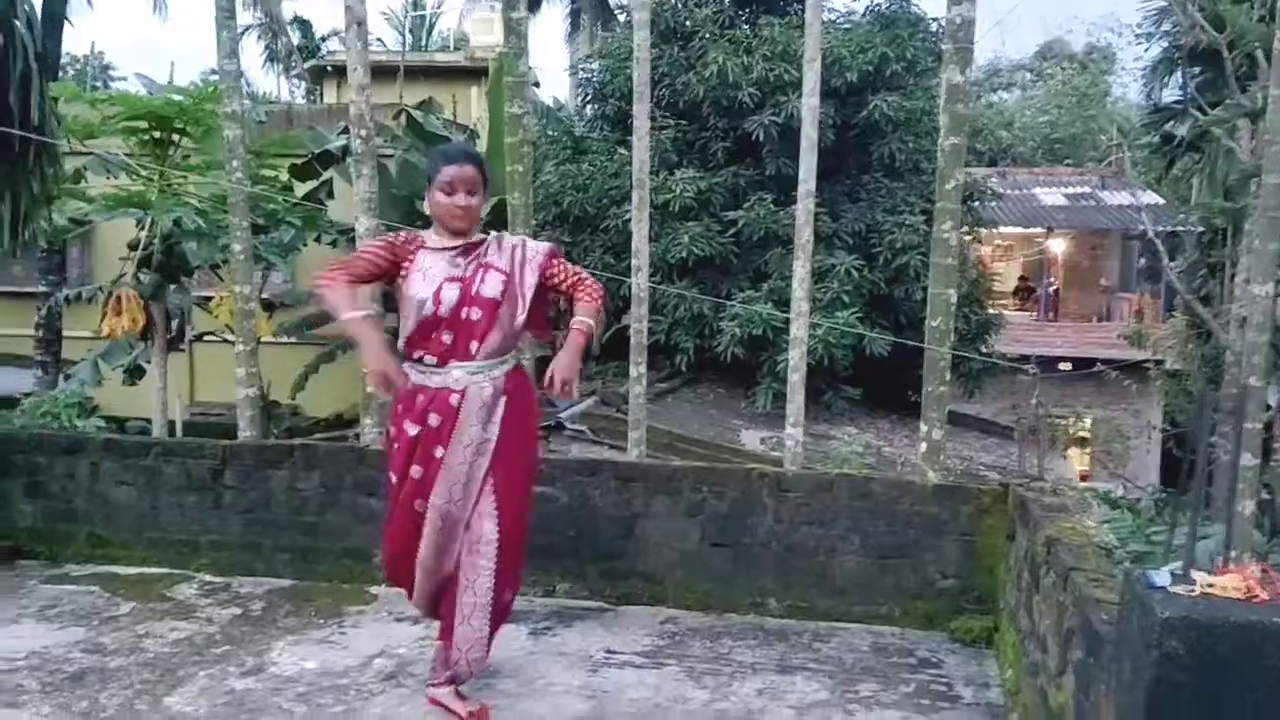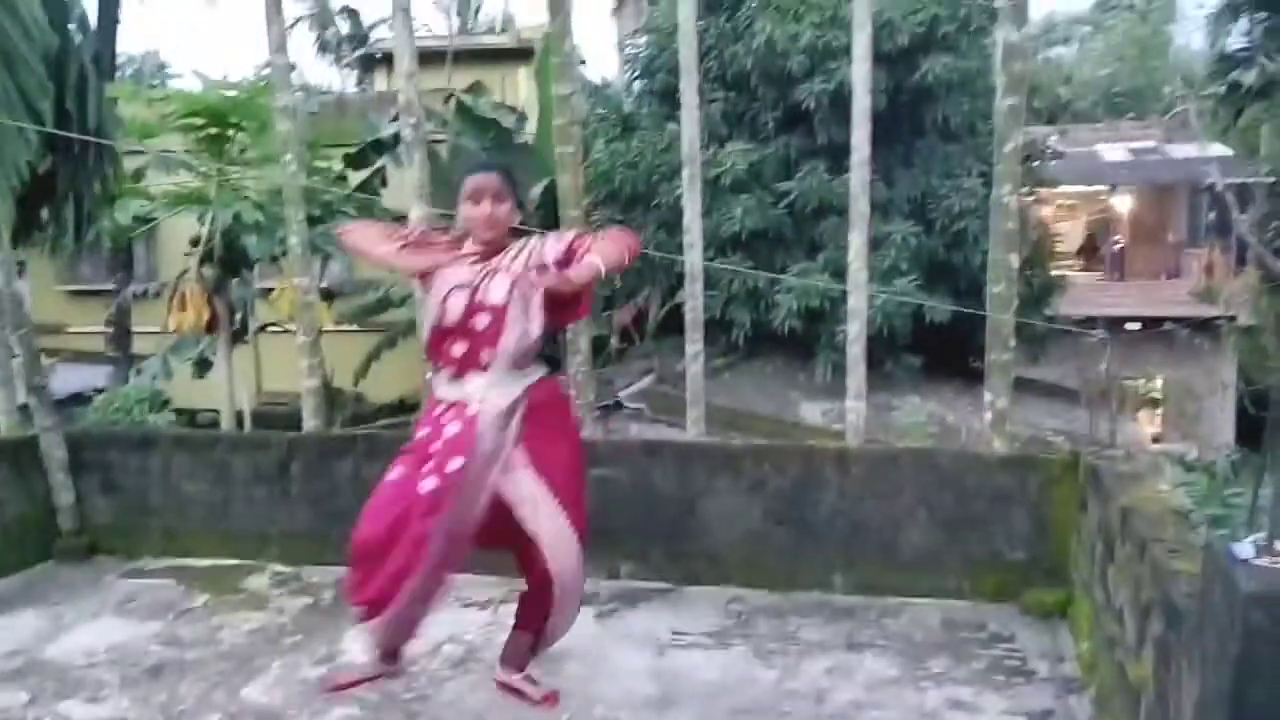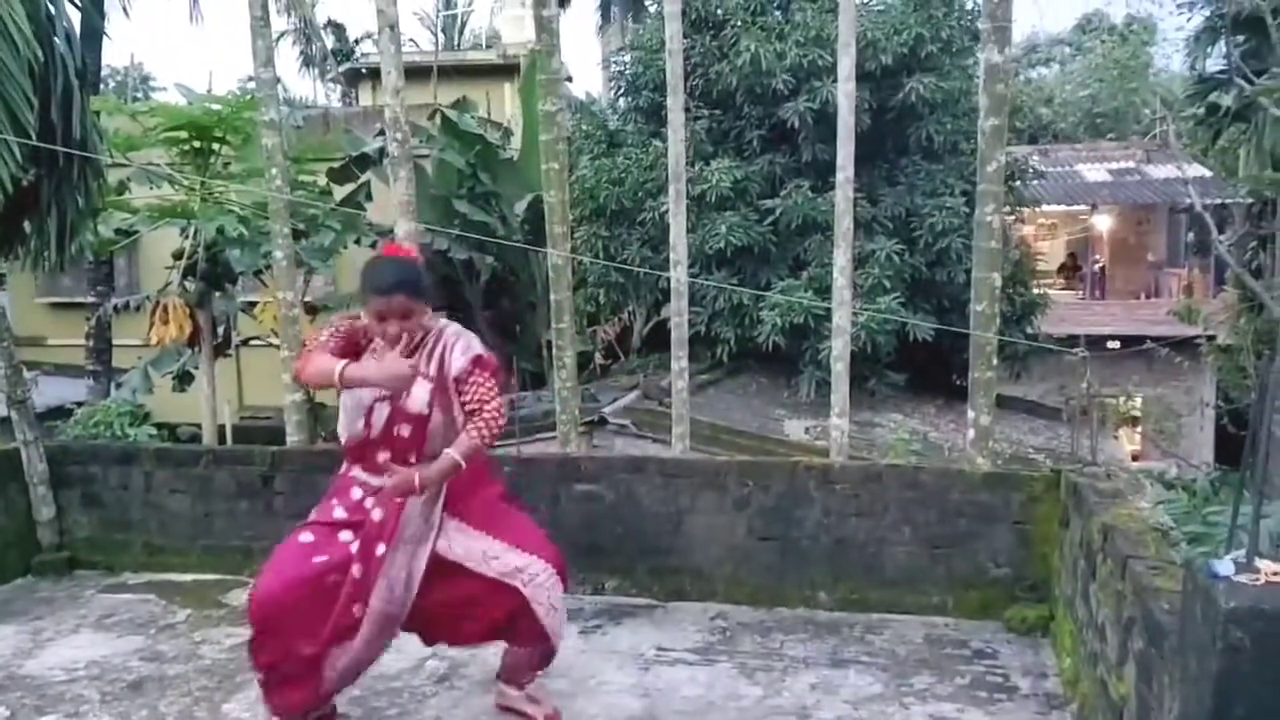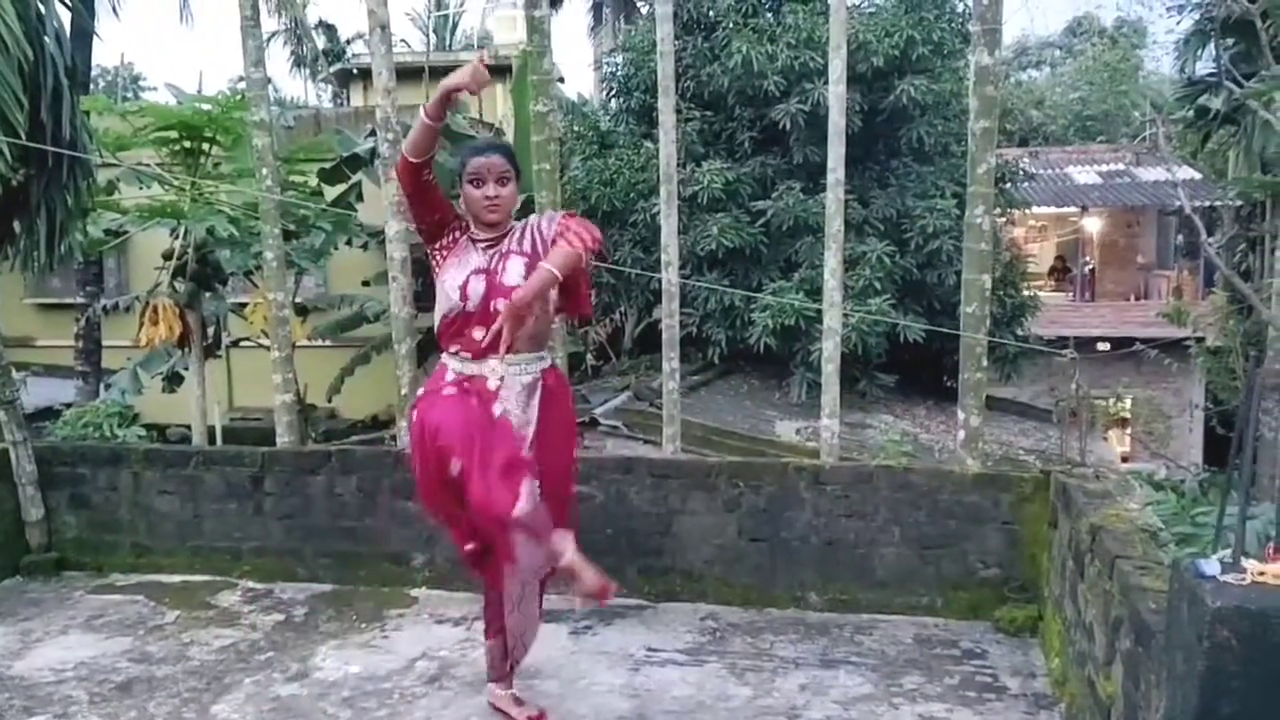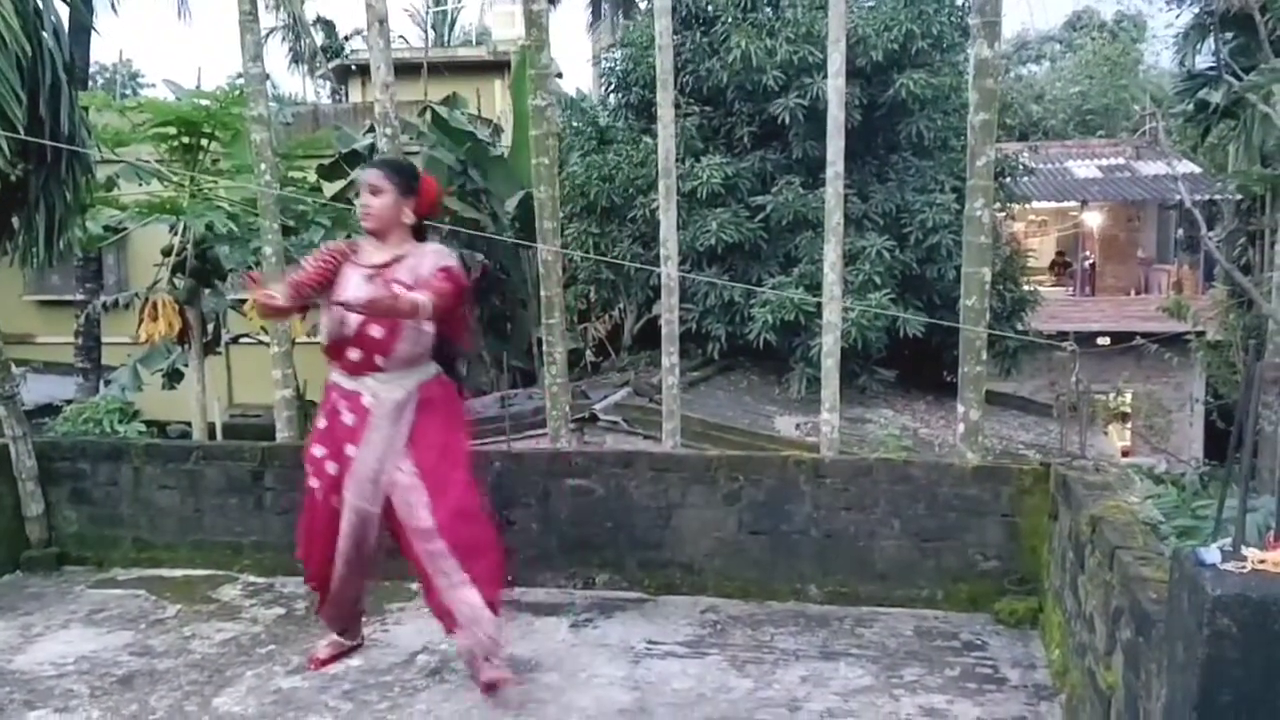
dt=1s
person 1, frame 1
left shoulder: (517, 254)
right shoulder: (404, 250)
left elbow: (585, 286)
right elbow: (334, 277)
left wrist: (572, 347)
right wrist: (371, 342)
left hip: (493, 411)
right hip: (425, 410)
left knee: (485, 539)
right knee: (423, 529)
person 1, frame 2
left shoulder: (539, 253)
right shoulder: (436, 253)
left elbow: (622, 244)
right elbow: (356, 235)
left wrist: (580, 274)
right wrist: (406, 262)
left hip: (521, 419)
right hip: (451, 418)
left knee: (555, 553)
right knee: (390, 527)
left ankle: (515, 664)
right ankle: (386, 652)
person 1, frame 3
left shoulder: (456, 345)
right shoulder: (351, 338)
left elbow: (490, 416)
right elbow: (307, 366)
left wrist: (431, 474)
right wrist: (366, 373)
left hip: (448, 492)
right hip: (365, 499)
left knee: (539, 572)
right knee: (277, 598)
person 1, frame 4
left shoulder: (543, 233)
right shoulder: (446, 236)
left elbow: (585, 238)
right elbow: (411, 169)
left wrist: (528, 298)
right wrist: (446, 94)
left hip: (531, 395)
right hip: (460, 386)
left knee: (508, 536)
right knee: (451, 430)
right ankle: (559, 550)
person 1, frame 5
left shoulder: (432, 261)
right shoulder: (341, 256)
left elbow: (440, 294)
right elbow: (291, 289)
left wrist: (397, 306)
right wrist: (274, 300)
left hip: (415, 411)
right hip: (348, 411)
left knee: (446, 527)
right knee: (334, 529)
left ankle: (487, 660)
right ankle: (344, 630)
